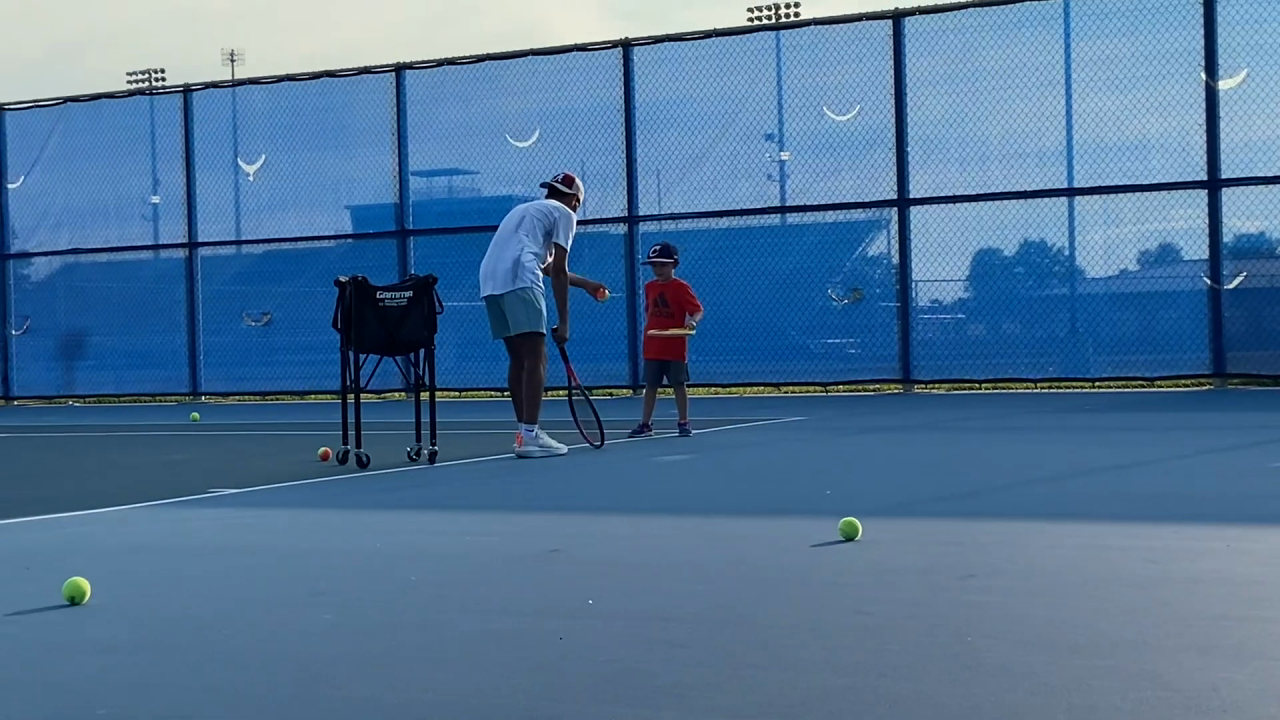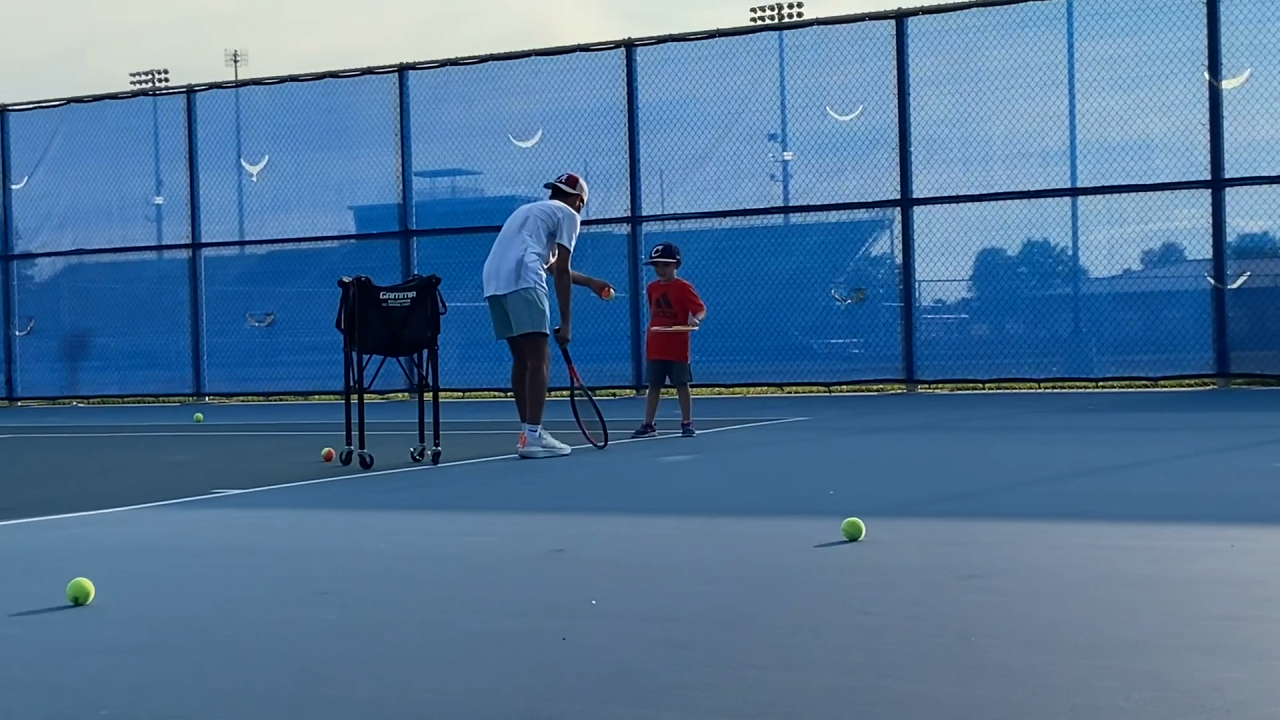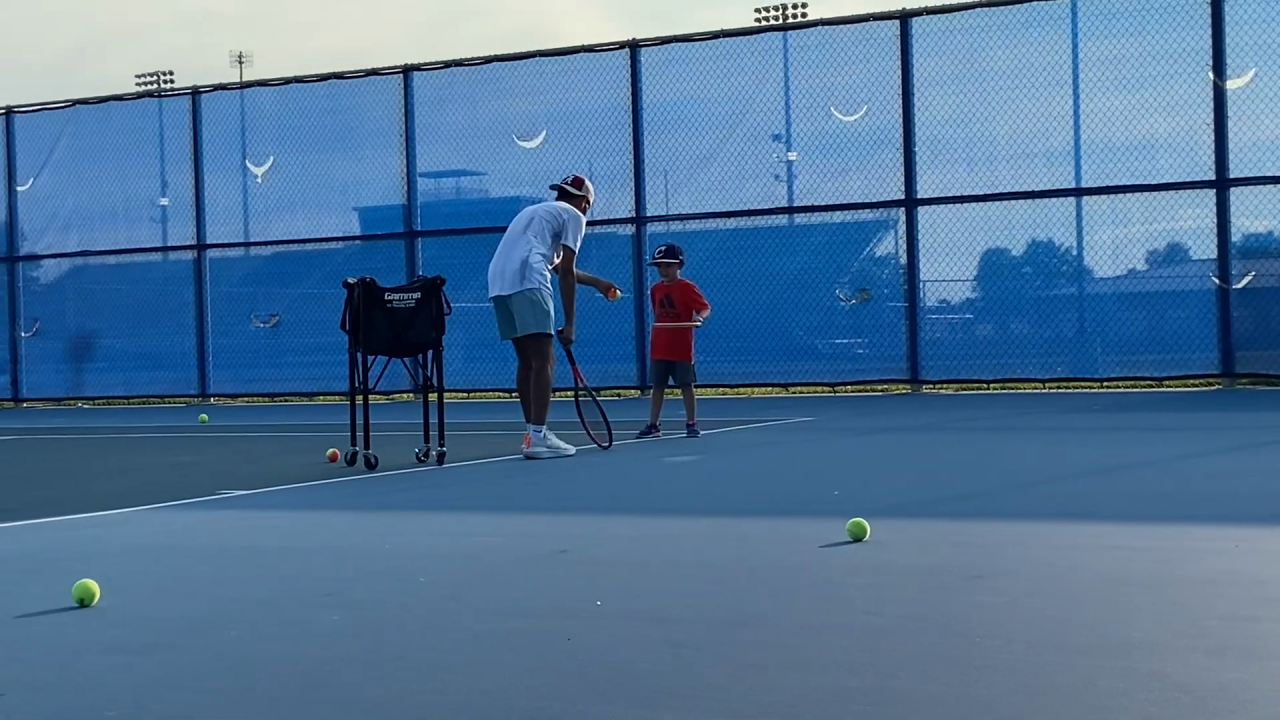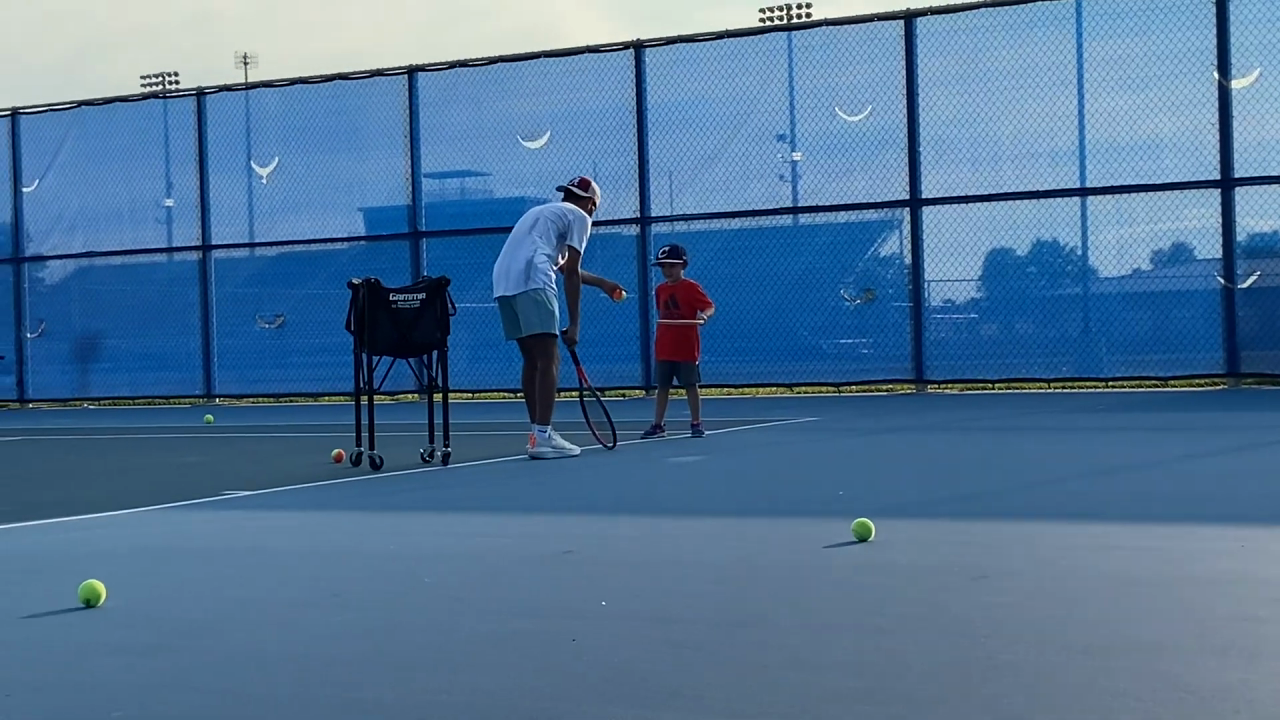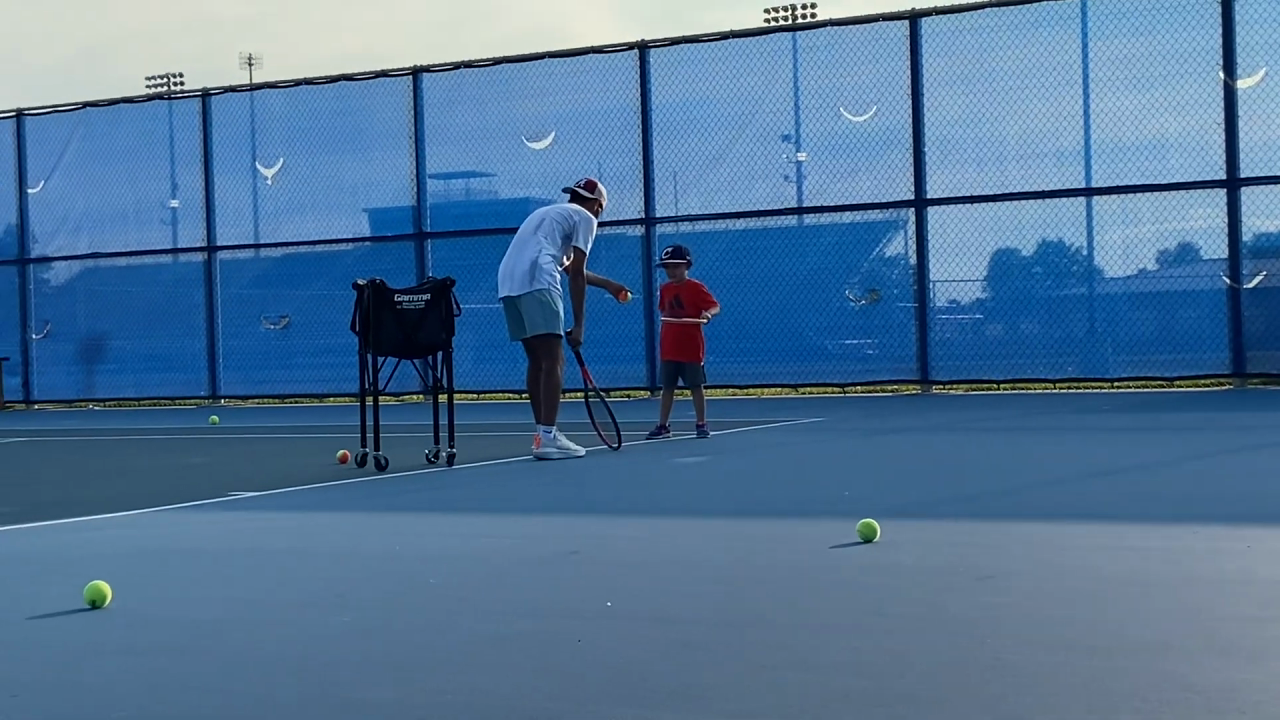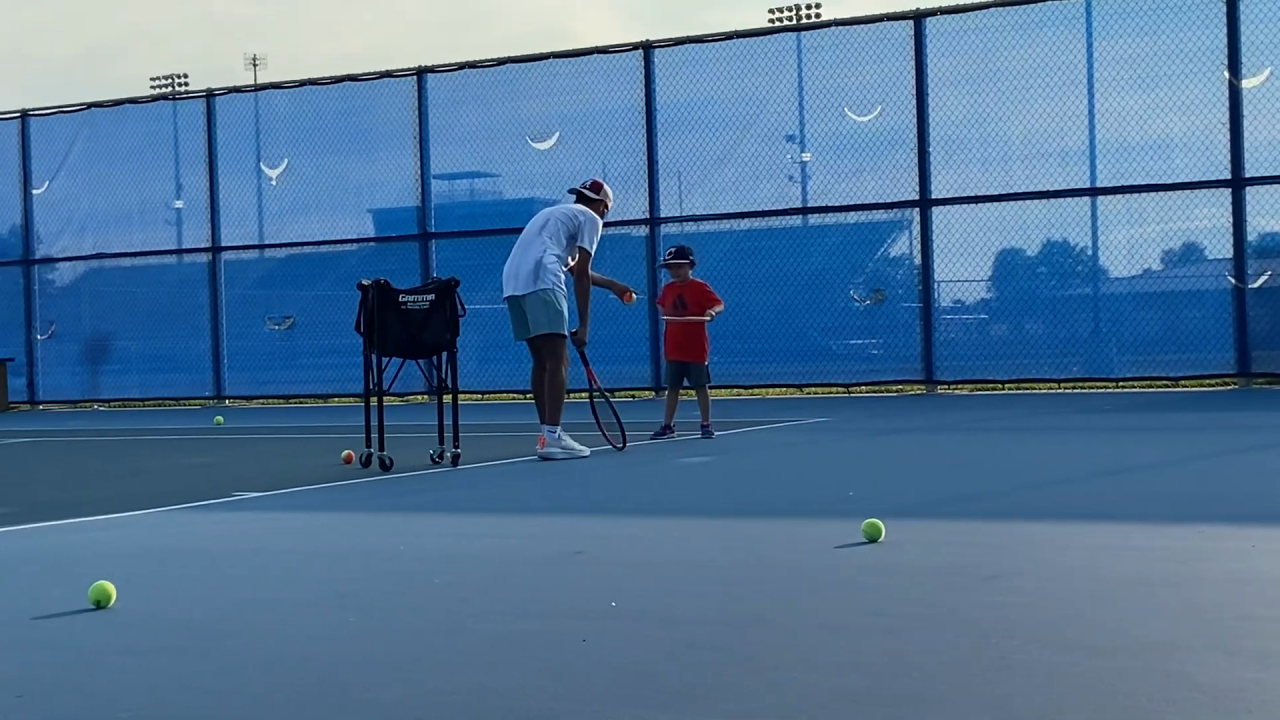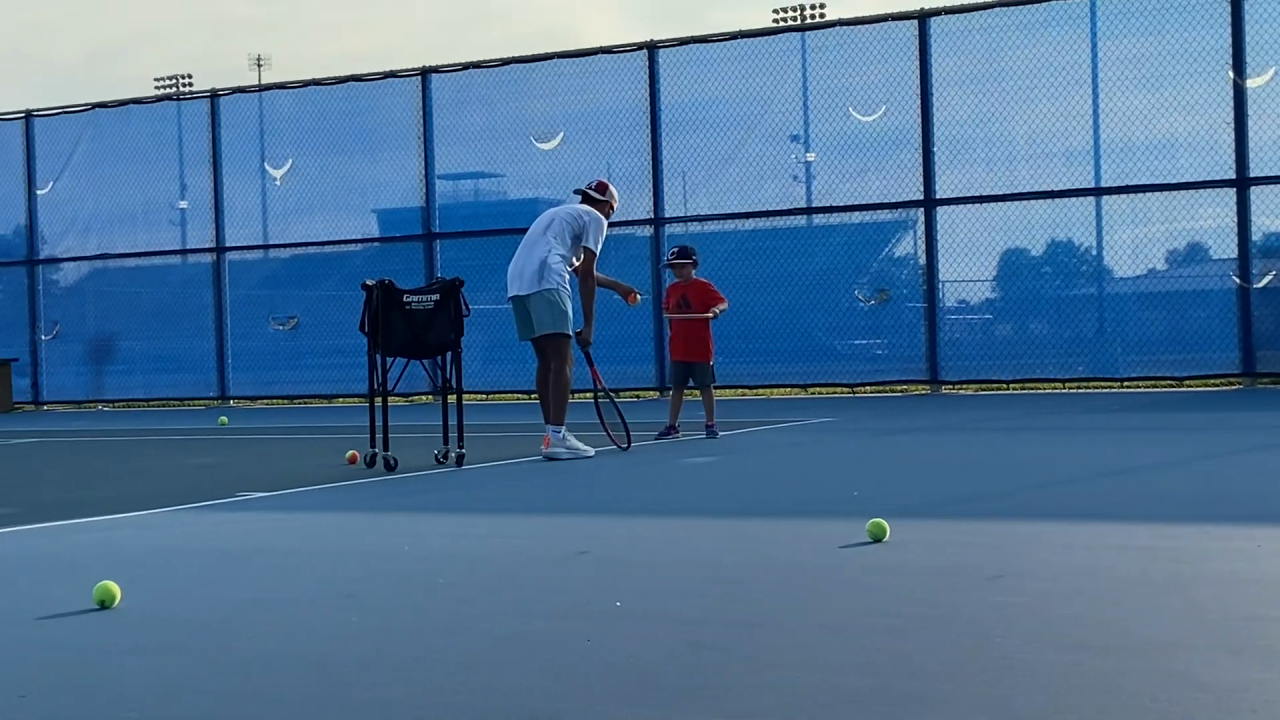
dt=0.1s
person 1, frame 1
left shoulder: (526, 209)
right shoulder: (564, 213)
left elbow: (545, 266)
right elbow: (558, 270)
left wrist: (585, 284)
right wrist: (564, 321)
left hip: (490, 280)
right hip: (519, 282)
left knee: (519, 359)
right knee: (535, 359)
left ankle: (524, 433)
right ankle: (530, 436)
person 1, frame 2
left shoulder: (530, 210)
right shoulder: (568, 214)
left elbow: (551, 266)
right elbow: (561, 271)
left wrist: (591, 283)
right wrist: (566, 322)
left hip: (494, 281)
right hip: (522, 282)
left knee: (523, 360)
right knee: (539, 360)
left ankle: (528, 433)
right ankle: (534, 437)
person 1, frame 3
left shoulder: (536, 211)
right shoulder: (573, 215)
left elbow: (557, 267)
right elbow: (566, 272)
left wrist: (597, 283)
right wrist: (570, 323)
left hip: (499, 282)
right hip: (527, 283)
left knee: (527, 360)
right knee: (543, 360)
left ankle: (533, 434)
right ankle: (538, 437)
person 1, frame 4
left shoulder: (542, 212)
right shoulder: (579, 216)
left elbow: (563, 267)
right elbow: (571, 274)
left wrist: (603, 283)
right wrist: (574, 324)
left hip: (504, 282)
right hip: (532, 283)
left knee: (533, 360)
right knee: (548, 360)
left ankle: (538, 434)
right ankle: (543, 437)
person 1, frame 5
left shoulder: (549, 213)
right shoulder: (585, 217)
left elbow: (568, 268)
right elbow: (576, 275)
left wrist: (608, 285)
right wrist: (579, 325)
left hip: (509, 282)
right hip: (537, 284)
left knee: (537, 361)
right knee: (553, 360)
left ankle: (543, 435)
right ankle: (548, 438)
person 1, frame 6
left shoulder: (555, 213)
right shoulder: (590, 218)
left elbow: (574, 269)
right elbow: (581, 275)
left wrist: (613, 286)
right wrist: (584, 325)
left hip: (513, 283)
right hip: (541, 283)
left knee: (542, 361)
right knee: (557, 361)
left ankle: (547, 434)
right ankle: (553, 438)
person 1, frame 7
left shoulder: (560, 214)
right shoulder: (595, 218)
left elbow: (579, 269)
right elbow: (586, 275)
left wrist: (618, 287)
right wrist: (588, 325)
left hip: (518, 282)
right hip: (545, 283)
left knee: (547, 361)
right knee: (562, 361)
left ankle: (552, 435)
right ankle: (557, 438)
person 2, frame 1
left shoulder: (681, 287)
right shoulder: (649, 287)
left elbow: (698, 310)
left wrist: (693, 321)
right wrist: (649, 323)
left hip: (675, 347)
right hip: (652, 347)
left knee: (679, 385)
right knee: (650, 385)
left ankle: (684, 423)
right ankle: (645, 424)
person 2, frame 2
left shoulder: (684, 287)
right shoulder: (652, 288)
left elbow: (701, 309)
left wrist: (696, 319)
right wrist: (654, 326)
left hip: (678, 347)
right hip: (655, 347)
left knee: (682, 385)
right knee: (653, 386)
left ankle: (687, 423)
right ankle: (649, 424)
person 2, frame 3
left shoulder: (687, 287)
right shoulder: (656, 289)
left elbow: (706, 307)
left wrist: (700, 317)
right wrist: (658, 331)
left hip: (682, 348)
right hip: (659, 348)
left knee: (686, 385)
right knee: (657, 386)
left ankle: (692, 423)
right ankle: (653, 425)
person 2, frame 4
left shoulder: (691, 287)
right shoulder: (660, 289)
left elbow: (710, 306)
left wrist: (704, 315)
right wrist: (663, 325)
left hip: (686, 348)
right hip: (664, 348)
left knee: (690, 385)
right knee: (662, 386)
left ankle: (696, 424)
right ankle: (658, 425)
person 2, frame 5
left shoulder: (696, 287)
right shoulder: (665, 289)
left elbow: (715, 306)
left wrist: (708, 313)
right wrist: (666, 324)
left hip: (691, 348)
right hip: (669, 349)
left knee: (696, 386)
right knee: (667, 387)
left ankle: (701, 424)
right ankle: (663, 426)
person 2, frame 6
left shoulder: (700, 287)
right shoulder: (668, 288)
left elbow: (719, 304)
right elbow: (661, 306)
left wrist: (713, 311)
right wrist: (666, 320)
left hip: (696, 348)
right hip: (673, 349)
left knee: (700, 386)
right knee: (672, 387)
left ankle: (706, 424)
right ankle: (668, 426)
person 2, frame 7
left shoulder: (704, 286)
right shoulder: (672, 289)
left elbow: (723, 302)
left wrist: (716, 309)
right wrist: (671, 322)
left hip: (700, 348)
right hip: (678, 349)
left knee: (705, 386)
right knee: (676, 387)
left ankle: (711, 424)
right ankle: (672, 426)
